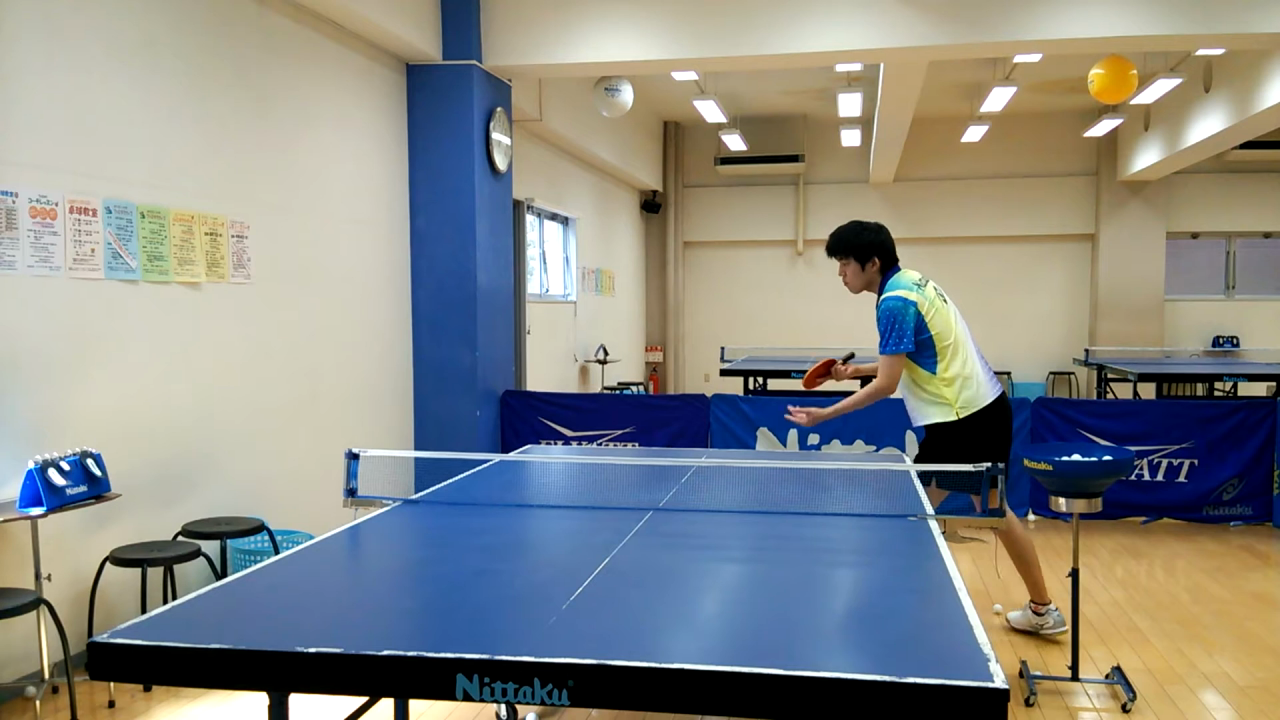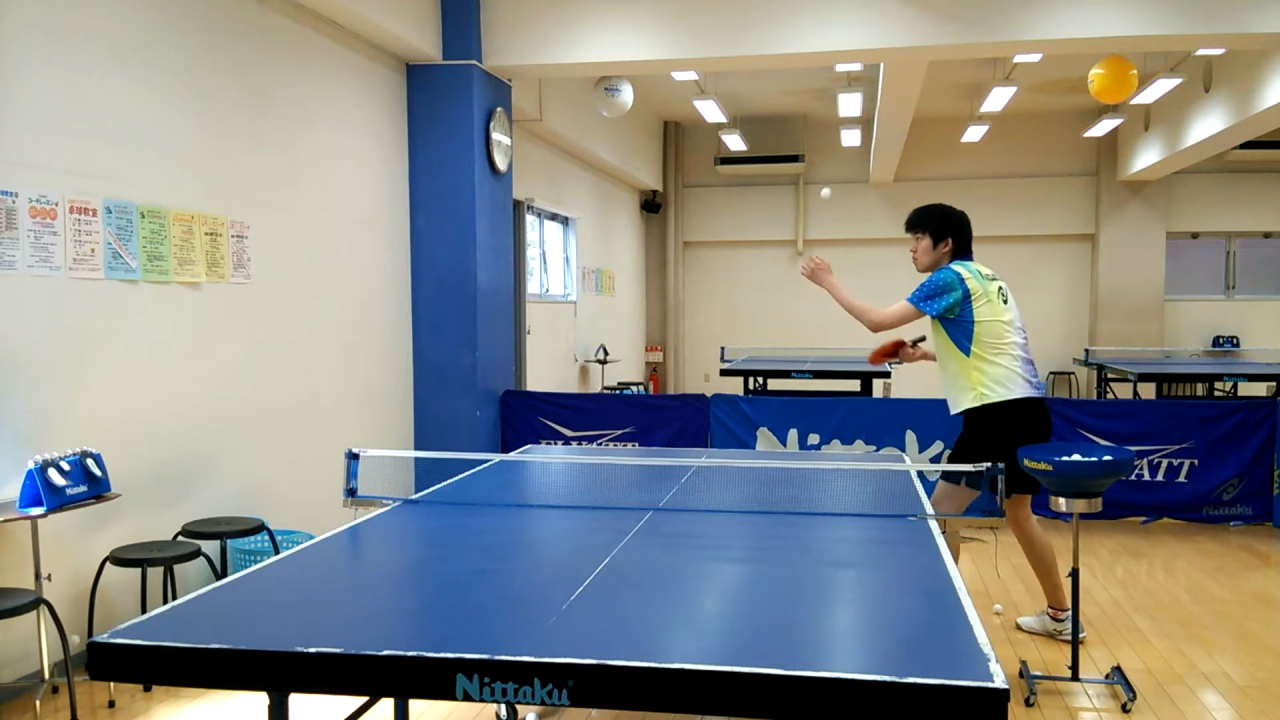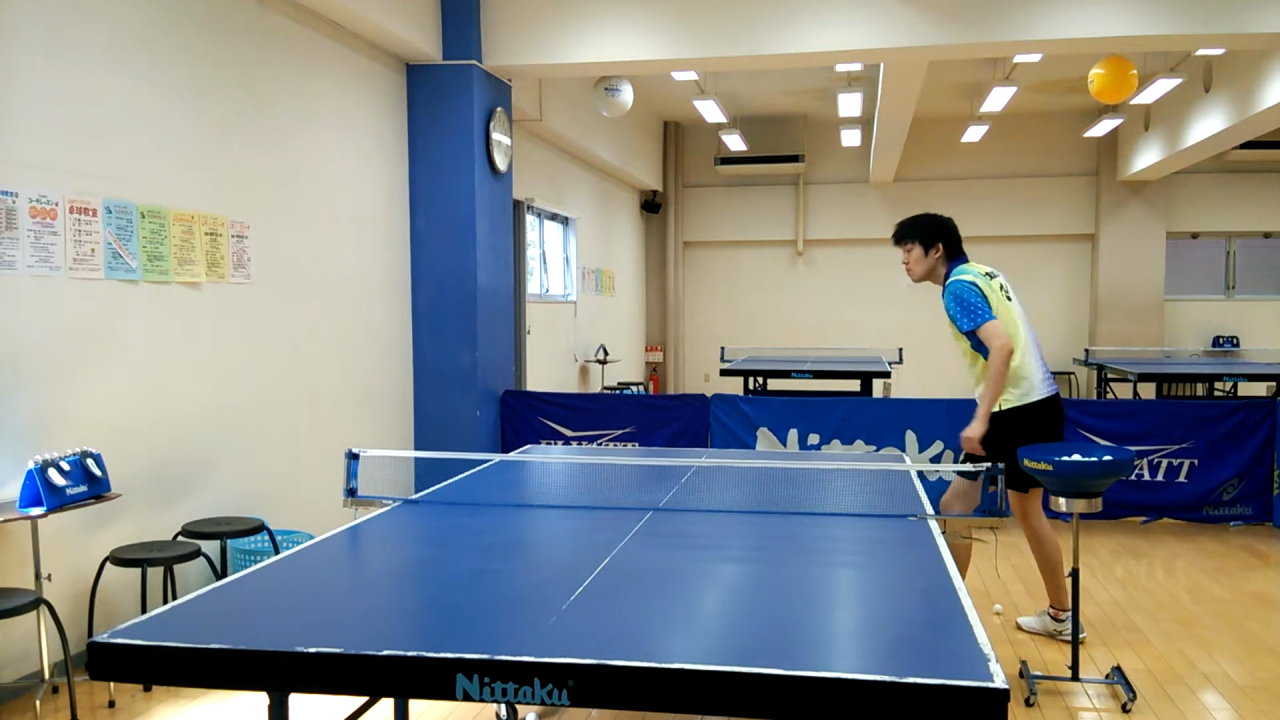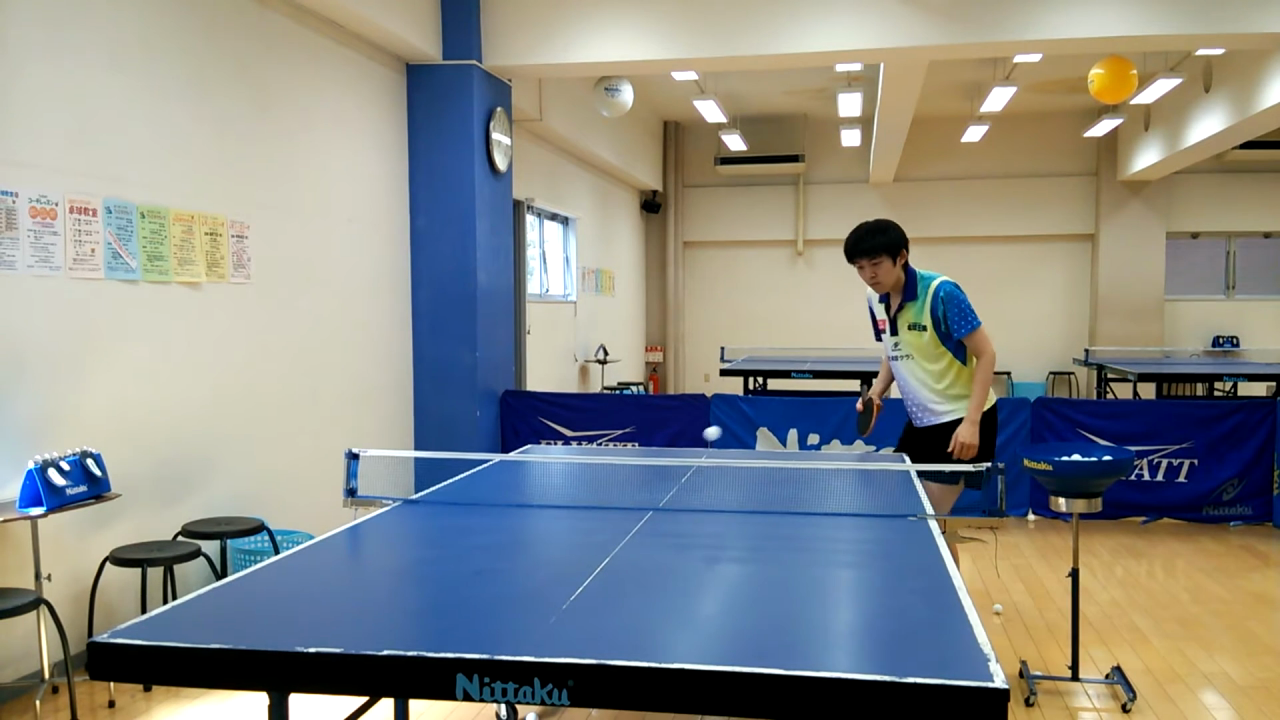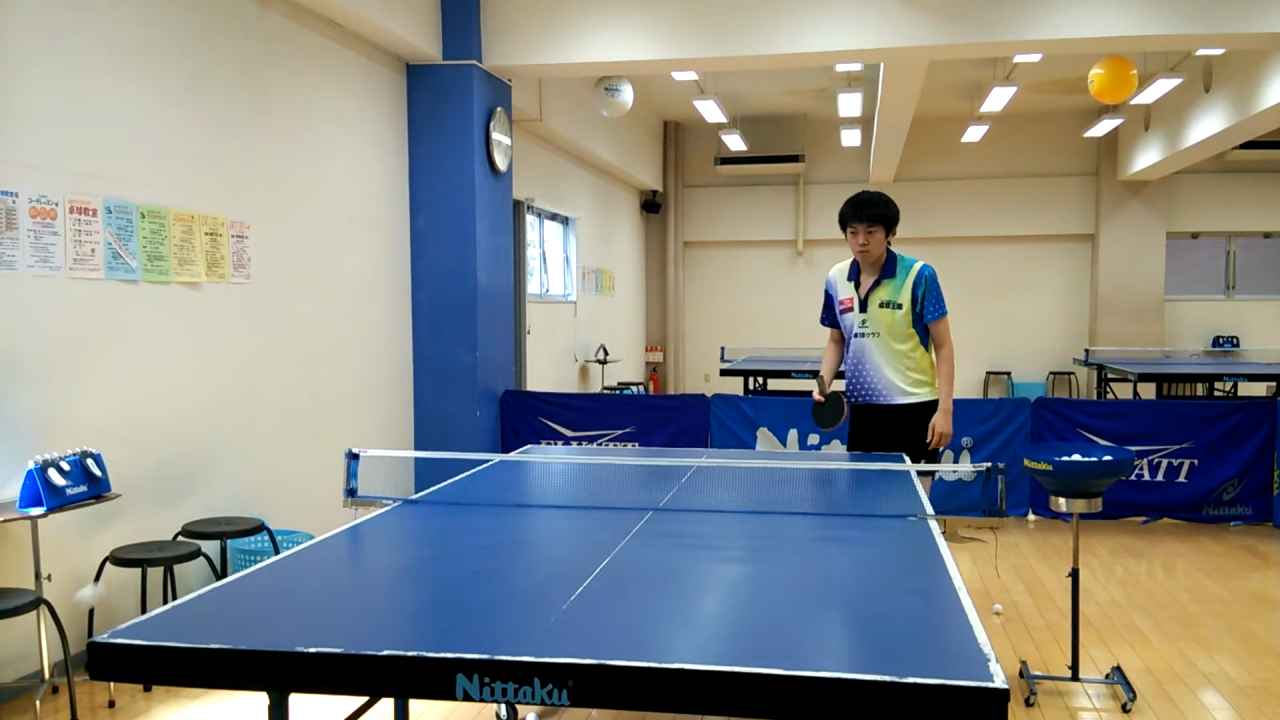
dt=0.5s
person 1, frame 1
left shoulder: (895, 303)
right shoulder: (913, 283)
left elbow: (885, 385)
left wrist: (825, 414)
right wrist: (858, 369)
left hip: (963, 422)
right hip: (989, 409)
right knee: (995, 511)
right ankle: (1042, 609)
person 1, frame 2
left shoulder: (952, 278)
right shoulder: (985, 279)
left elbow: (879, 321)
left wrist: (829, 283)
right wrist: (927, 354)
left hip: (997, 415)
right hip: (1029, 410)
left knee: (941, 513)
right knee: (1020, 515)
right ankle: (1060, 615)
person 1, frame 3
left shoulder: (959, 288)
right shoulder: (986, 275)
left elbow: (999, 348)
right elbow: (1011, 329)
left wrist: (981, 419)
left hip: (1016, 416)
right hip: (1041, 408)
left knee: (953, 510)
right knee: (1028, 512)
right ankle: (1060, 615)
person 1, frame 4
left shoulder: (941, 293)
right shoulder: (876, 298)
left elbow: (985, 355)
left wrist: (972, 424)
right wrist: (876, 392)
left hip: (959, 420)
right hip: (919, 422)
person 1, frame 5
left shoulder: (919, 275)
right shoulder: (836, 279)
left elbow: (943, 346)
left wrist: (945, 409)
right wrist: (824, 382)
left hip: (914, 407)
right hip: (864, 408)
